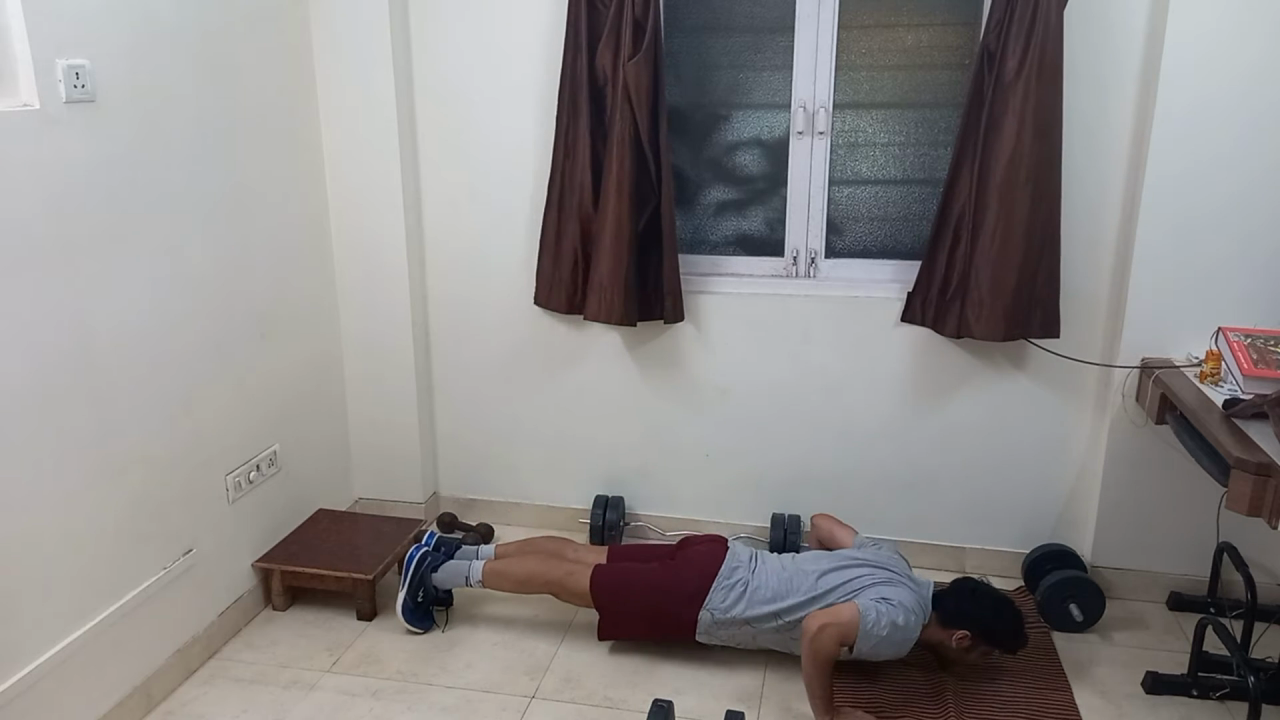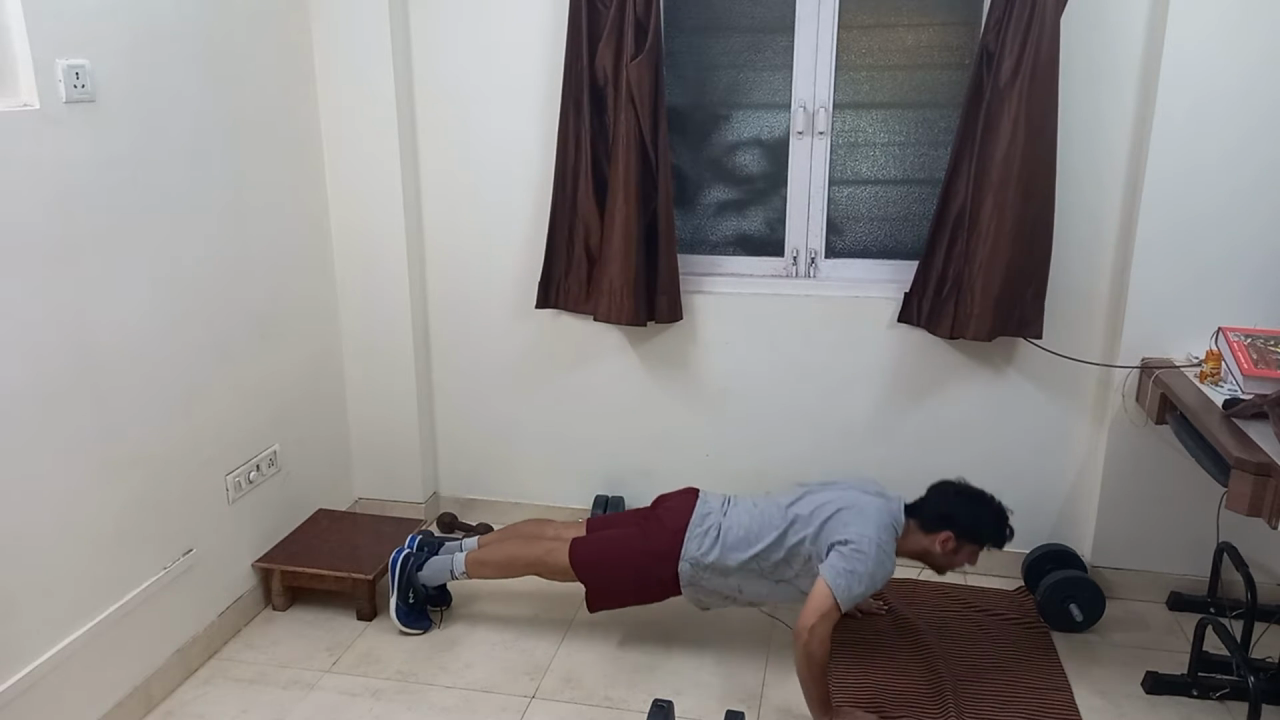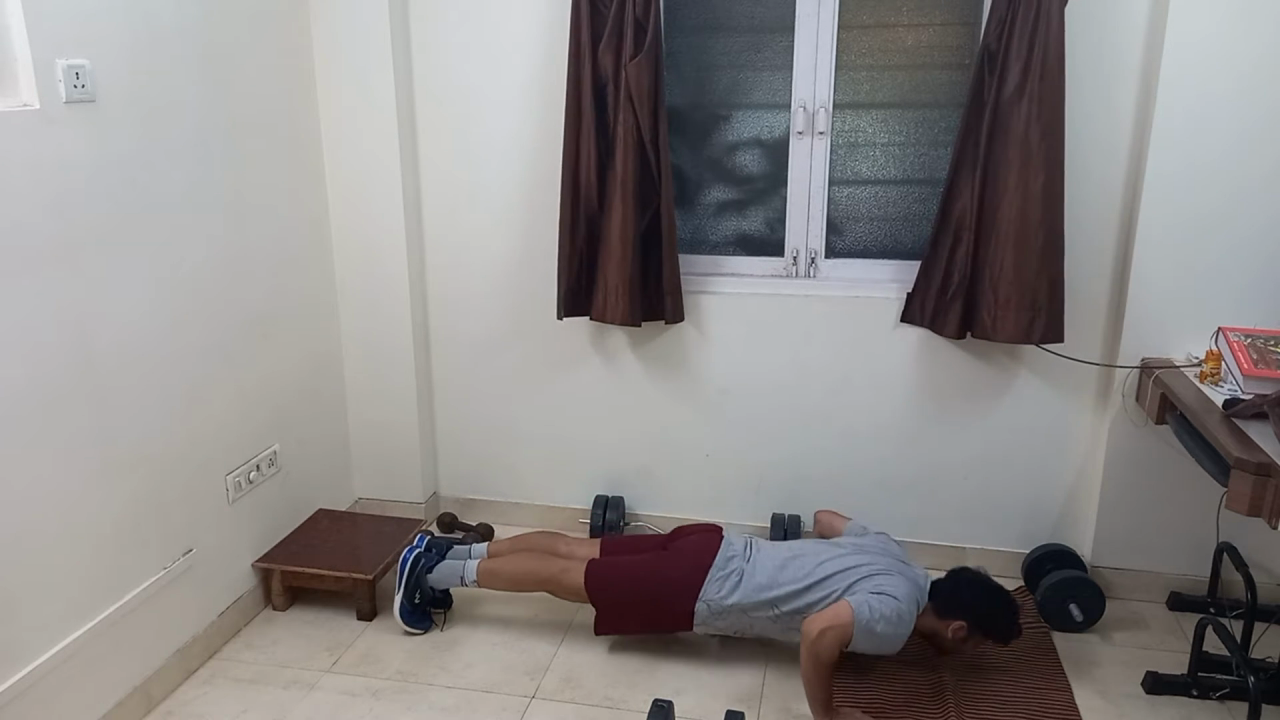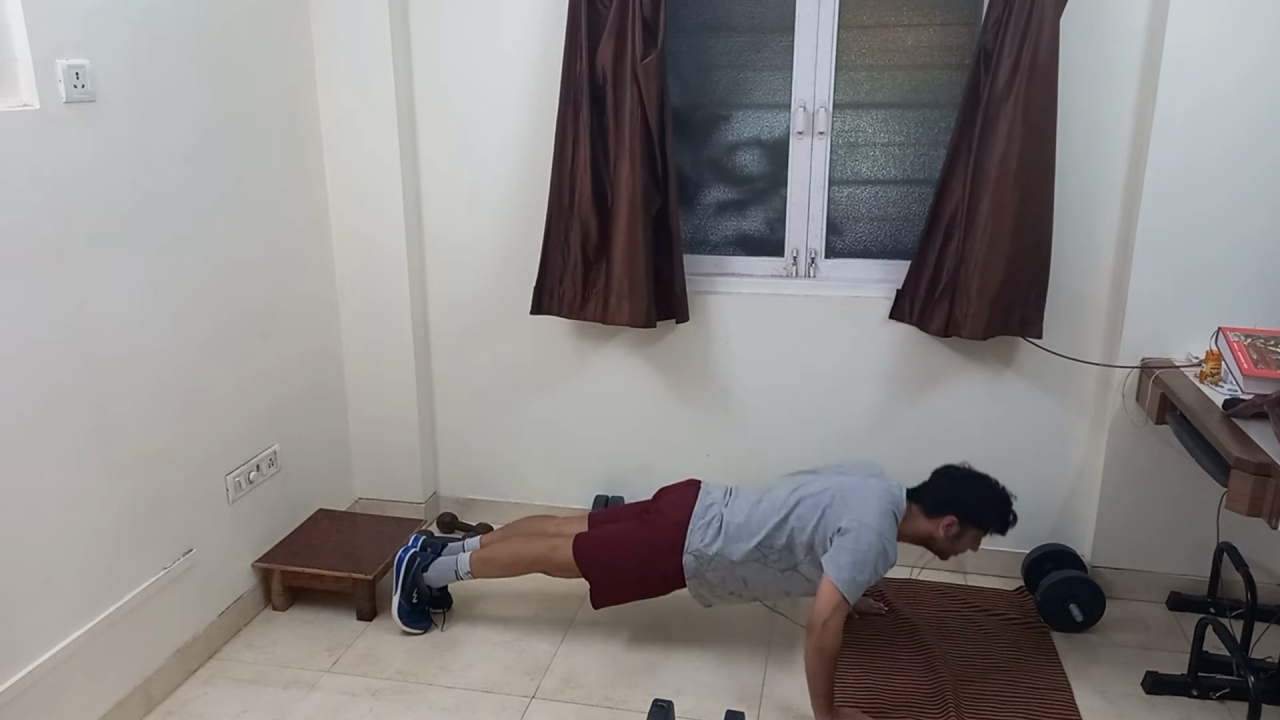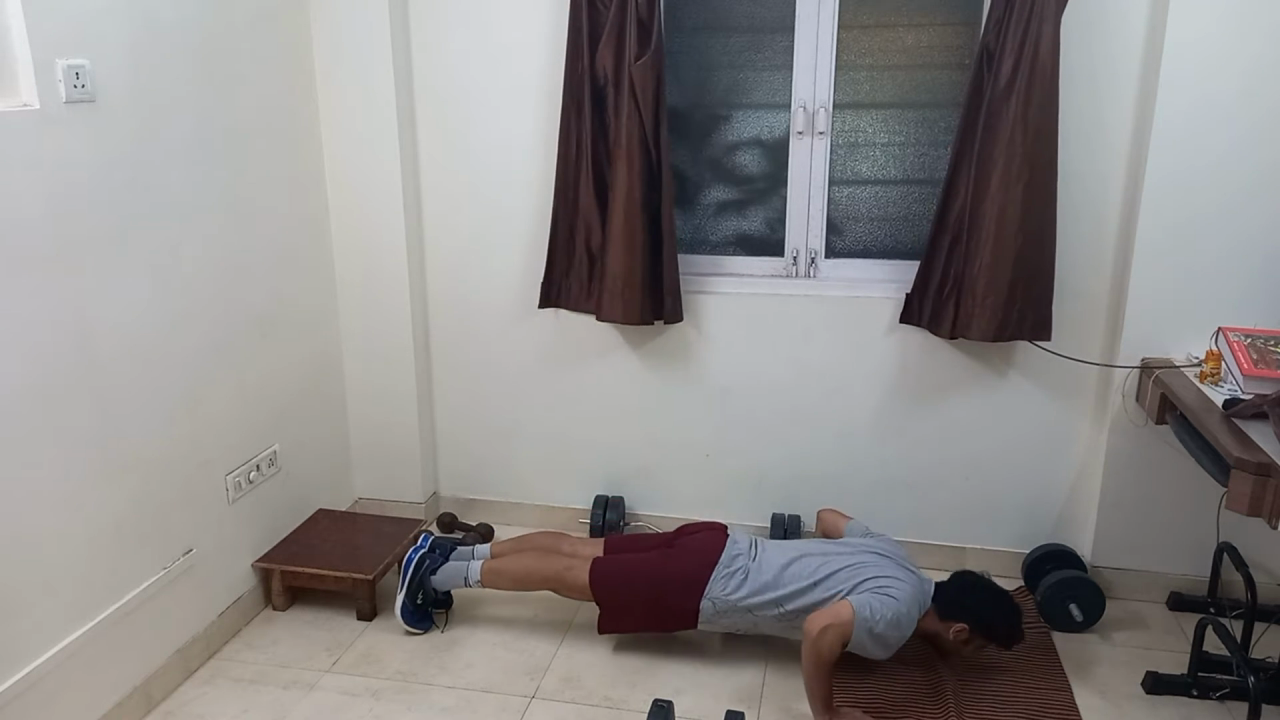
dt=1s
person 1, frame 1
left shoulder: (893, 564)
right shoulder: (899, 622)
left elbow: (822, 522)
right elbow: (820, 630)
left hip: (717, 560)
right hip: (706, 601)
left knee: (583, 558)
right knee: (570, 583)
left ankle: (455, 552)
right ankle: (442, 572)
person 1, frame 2
left shoulder: (880, 502)
right shoulder: (874, 551)
right elbow: (809, 630)
left wrist: (846, 595)
left hip: (696, 516)
right hip: (684, 554)
left knee: (563, 535)
right knee: (554, 560)
left ankle: (440, 549)
right ankle: (430, 568)
person 1, frame 3
left shoulder: (891, 558)
right shoulder: (894, 615)
left elbow: (824, 517)
right elbow: (818, 635)
left hip: (715, 550)
right hip: (702, 590)
left knee: (576, 552)
right knee: (567, 579)
left ankle: (449, 553)
right ankle: (435, 570)
person 1, frame 4
left shoulder: (878, 485)
right shoulder: (876, 536)
right elbow: (822, 624)
left wrist: (847, 591)
left hip: (698, 508)
right hip: (688, 547)
left knee: (564, 533)
right knee: (556, 556)
left ankle: (443, 550)
right ankle: (433, 568)
person 1, frame 5
left shoulder: (894, 560)
right shoulder: (896, 613)
left elbow: (828, 517)
right elbow: (821, 633)
left hip: (718, 549)
right hip: (707, 587)
left knee: (579, 551)
right knee: (569, 578)
left ankle: (453, 554)
right ankle: (440, 571)
